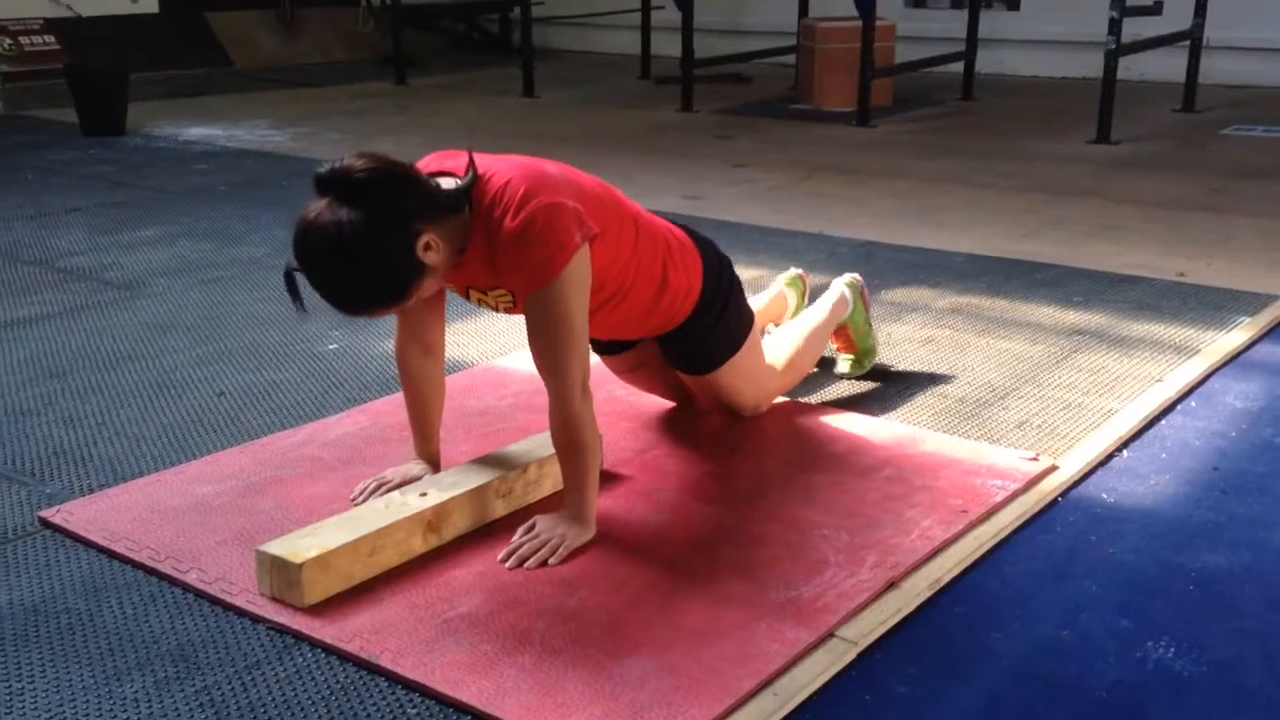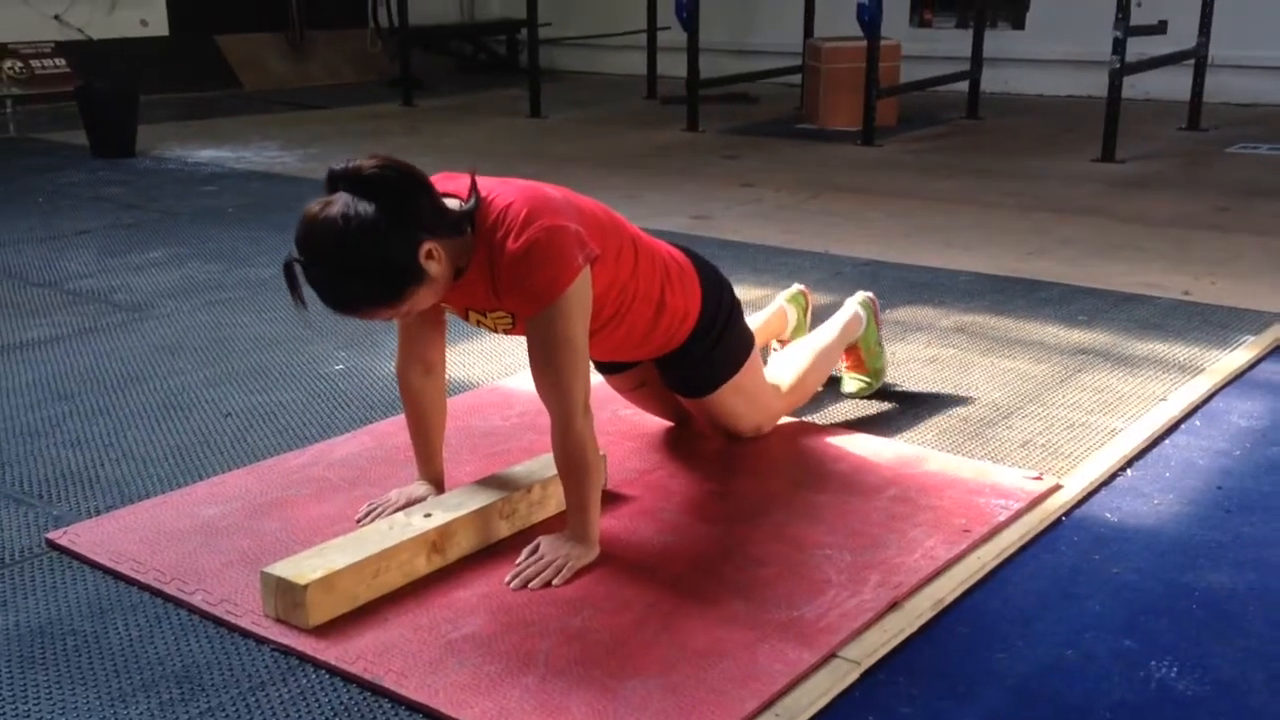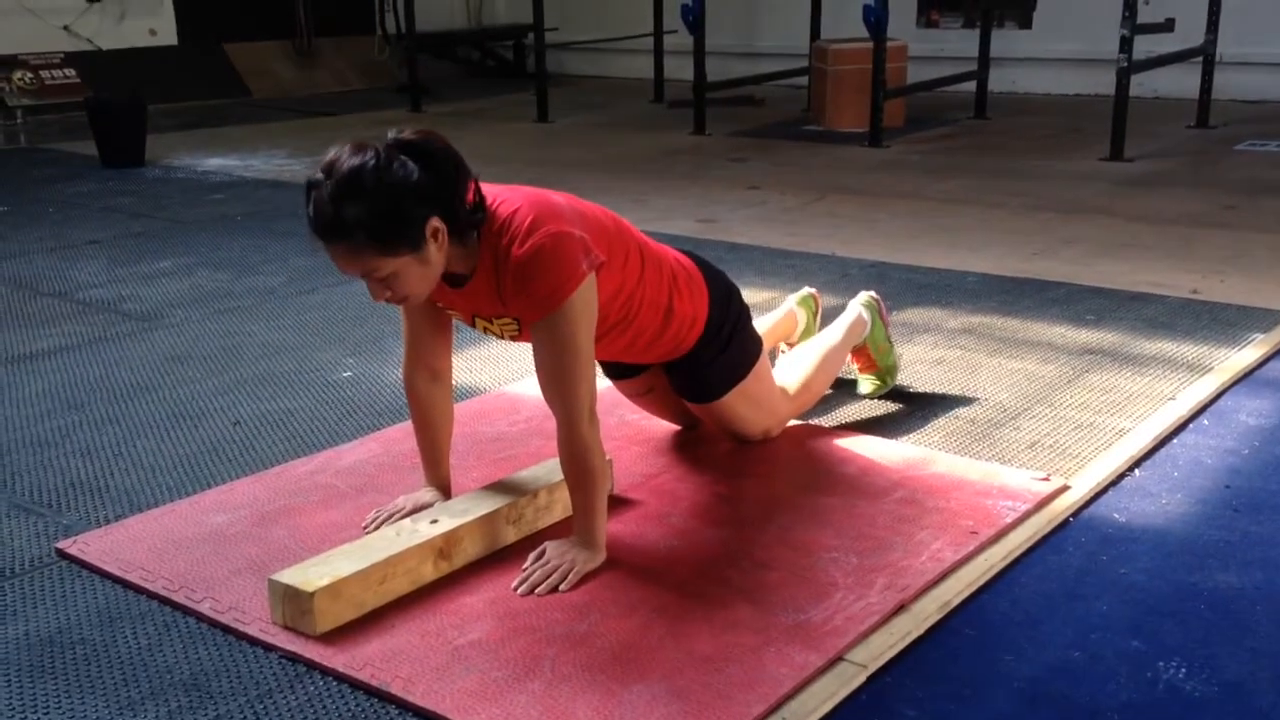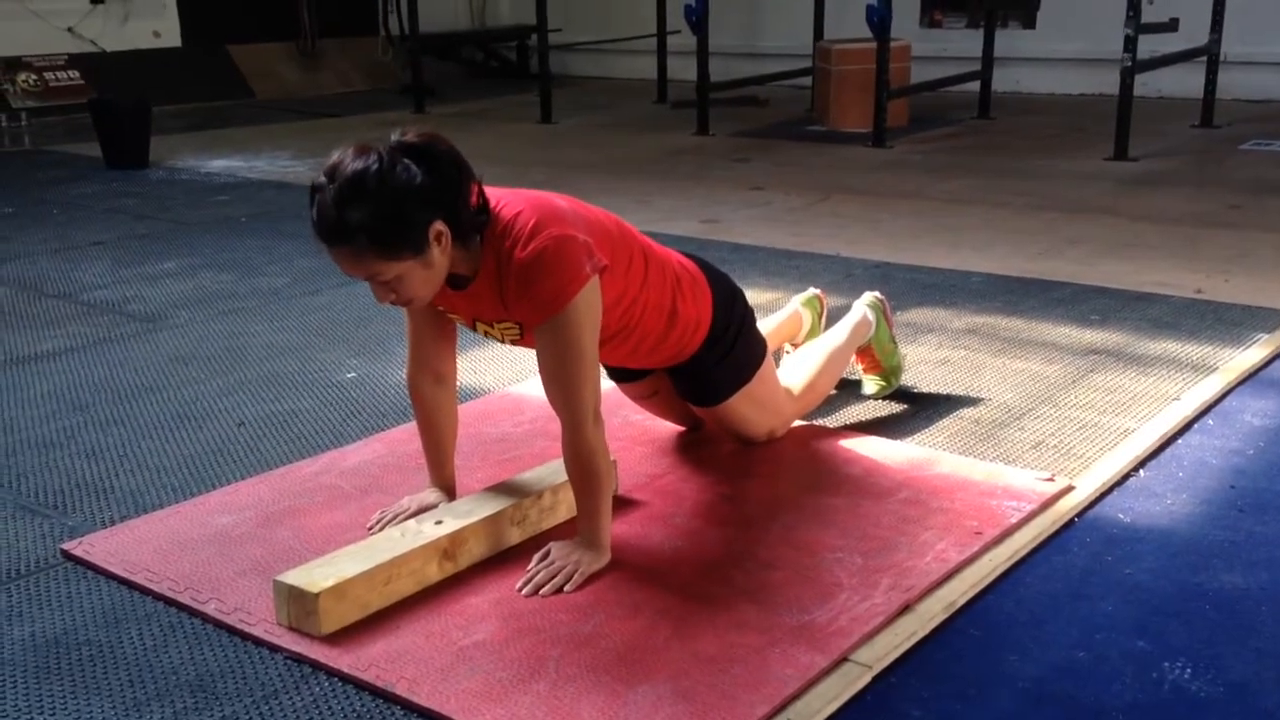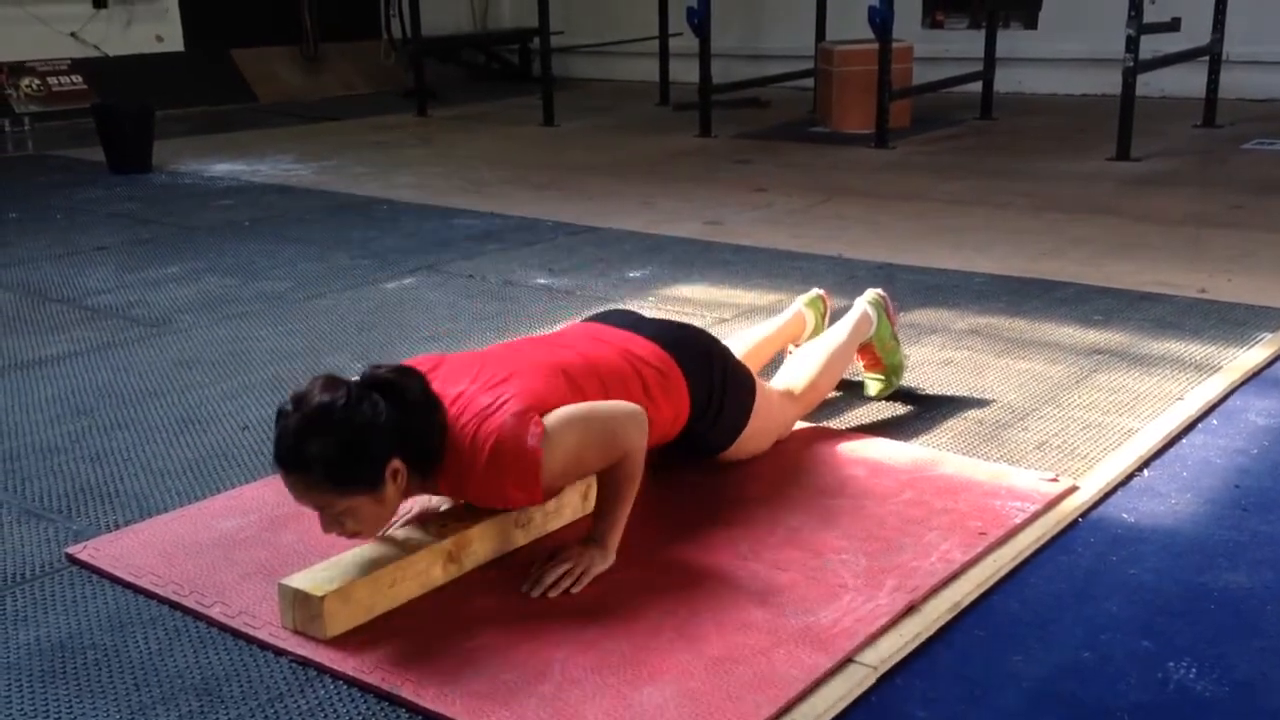
dt=1s
person 1, frame 1
left shoulder: (533, 224)
right shoulder: (413, 207)
left elbow: (568, 388)
right elbow: (418, 348)
left wrist: (578, 515)
right wrist: (425, 458)
left hip: (684, 284)
right hip: (621, 295)
left knee: (752, 395)
right knee: (688, 393)
left ankle: (842, 302)
right ankle: (782, 297)
person 1, frame 2
left shoulder: (533, 246)
right shoulder: (416, 225)
left elbow: (568, 410)
right elbow: (417, 368)
left wrist: (581, 536)
right wrist: (428, 479)
left hip: (683, 307)
right hip: (620, 321)
left knee: (755, 417)
right knee: (689, 416)
left ankle: (852, 320)
right ankle: (783, 313)
person 1, frame 3
left shoulder: (538, 250)
right shoulder: (427, 243)
left elbow: (575, 416)
right elbow: (425, 374)
left wrist: (588, 541)
right wrist: (436, 485)
left hip: (690, 312)
right hip: (626, 326)
left knee: (765, 420)
right knee: (693, 419)
left ankle: (858, 322)
right ankle: (794, 316)
person 1, frame 4
left shoulder: (542, 255)
right shoulder: (429, 248)
left elbow: (580, 418)
right elbow: (429, 376)
left wrist: (592, 542)
right wrist: (441, 487)
left hip: (694, 316)
right hip: (629, 329)
left knee: (771, 420)
right knee: (696, 420)
left ankle: (864, 321)
right ankle: (800, 315)
person 1, frame 5
left shoulder: (498, 451)
right shoulder: (401, 404)
left elbow: (630, 425)
left wrist: (601, 545)
right wrist: (444, 489)
left hip: (675, 382)
right hip: (610, 343)
left knee: (781, 405)
left ankle: (863, 319)
right ankle: (802, 314)
